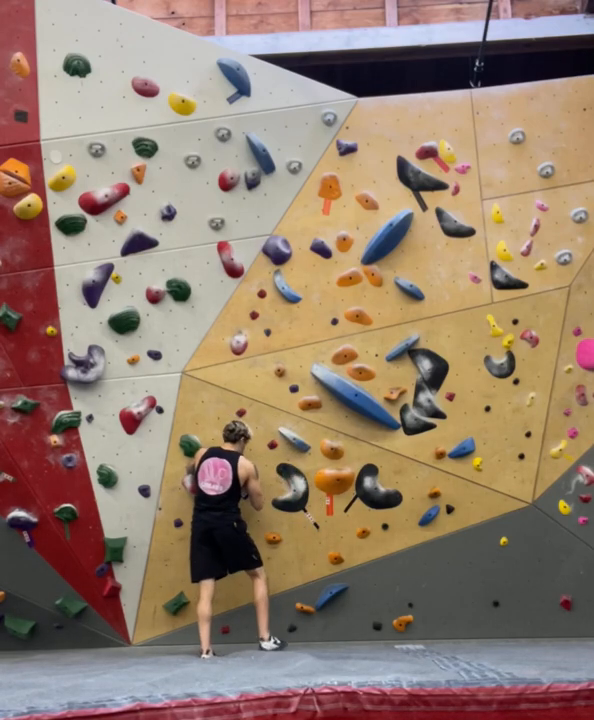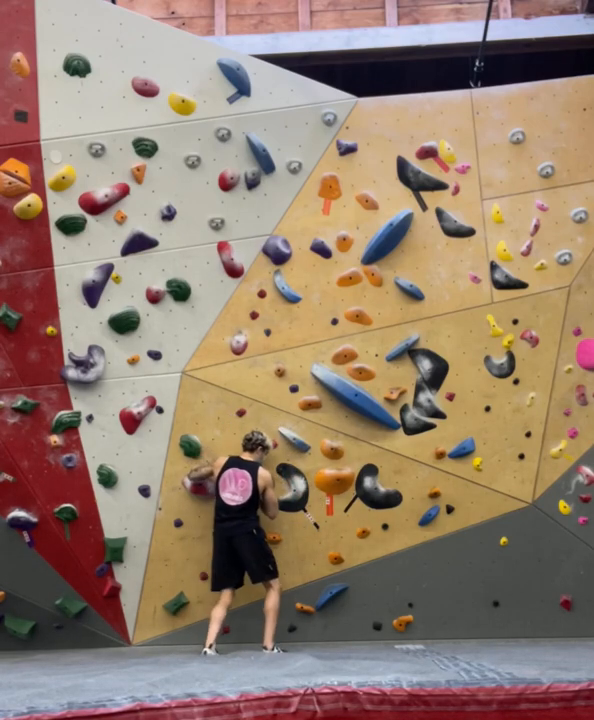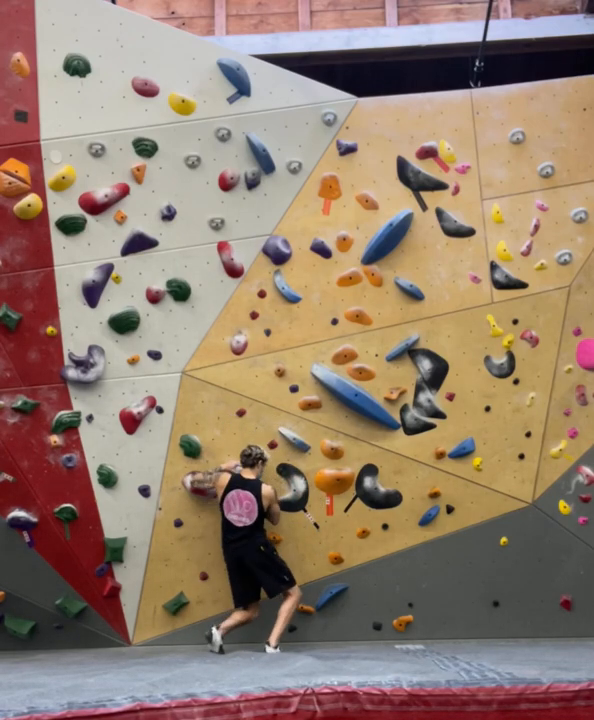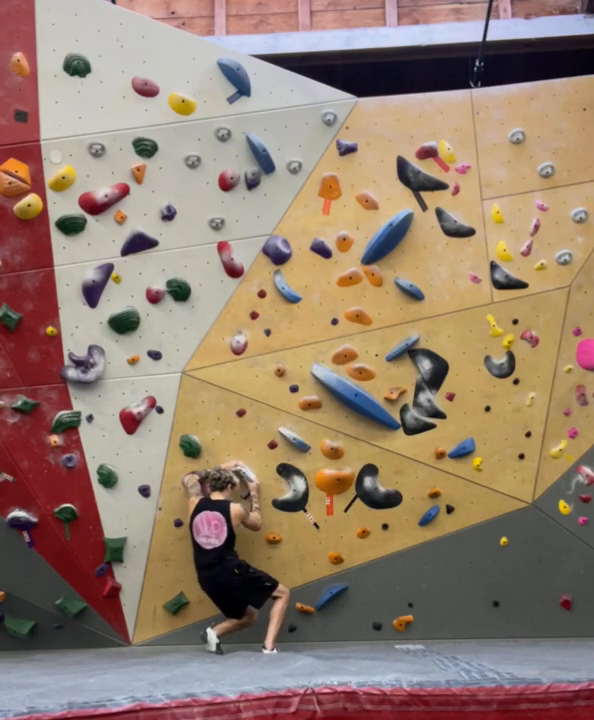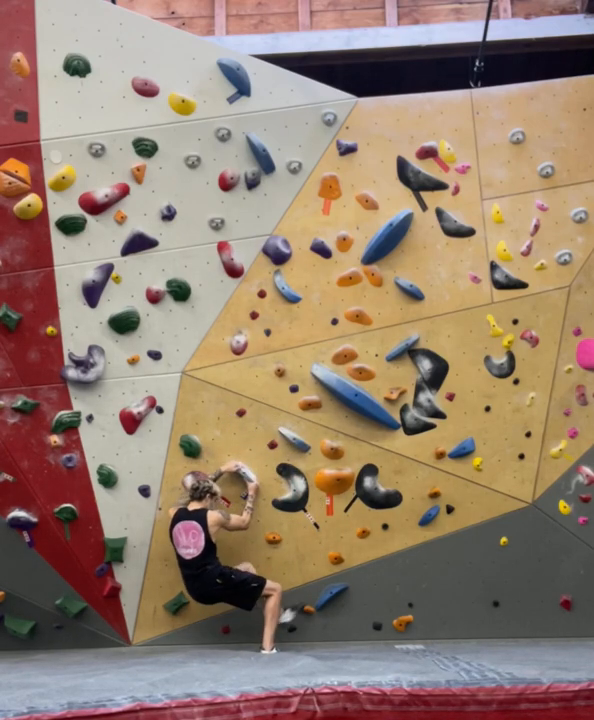
dt=0.5s
person 1, frame 1
left shoulder: (202, 454)
right shoulder: (246, 465)
left elbow: (190, 470)
right elbow: (258, 504)
left hip: (201, 526)
right hip: (228, 526)
left knee: (206, 591)
right knee: (259, 575)
left ankle: (206, 650)
right ankle: (265, 638)
person 1, frame 2
left shoulder: (221, 463)
right shoulder: (263, 475)
right elbow: (272, 513)
left hip: (222, 534)
right hip: (248, 533)
left knee: (225, 597)
right knee: (273, 586)
left ankle: (209, 646)
right ankle: (269, 646)
person 1, frame 3
left shoulder: (223, 480)
right shoulder: (266, 491)
right elbow: (274, 519)
left wrist: (223, 468)
left hip: (232, 552)
right hip: (256, 549)
left knee: (249, 610)
right knee: (293, 594)
left ankle: (220, 630)
right ankle: (273, 643)
person 1, frame 4
left shoulder: (194, 502)
right shoulder: (235, 509)
left elbow: (191, 479)
right elbow: (256, 525)
left wrist: (220, 469)
right wrist: (254, 494)
left hip: (207, 578)
right hip: (230, 572)
left knee: (248, 616)
right knee: (282, 594)
left ankle: (214, 632)
right ankle: (269, 646)
person 1, frame 5
left shoulder: (174, 514)
right shoulder: (213, 516)
left elbow: (196, 486)
right elbow: (244, 522)
left wrist: (222, 471)
right wrist: (252, 494)
left hip: (196, 586)
right hip: (213, 580)
left knee: (247, 568)
right knee: (274, 589)
left ankle: (277, 615)
right ankle: (267, 647)
